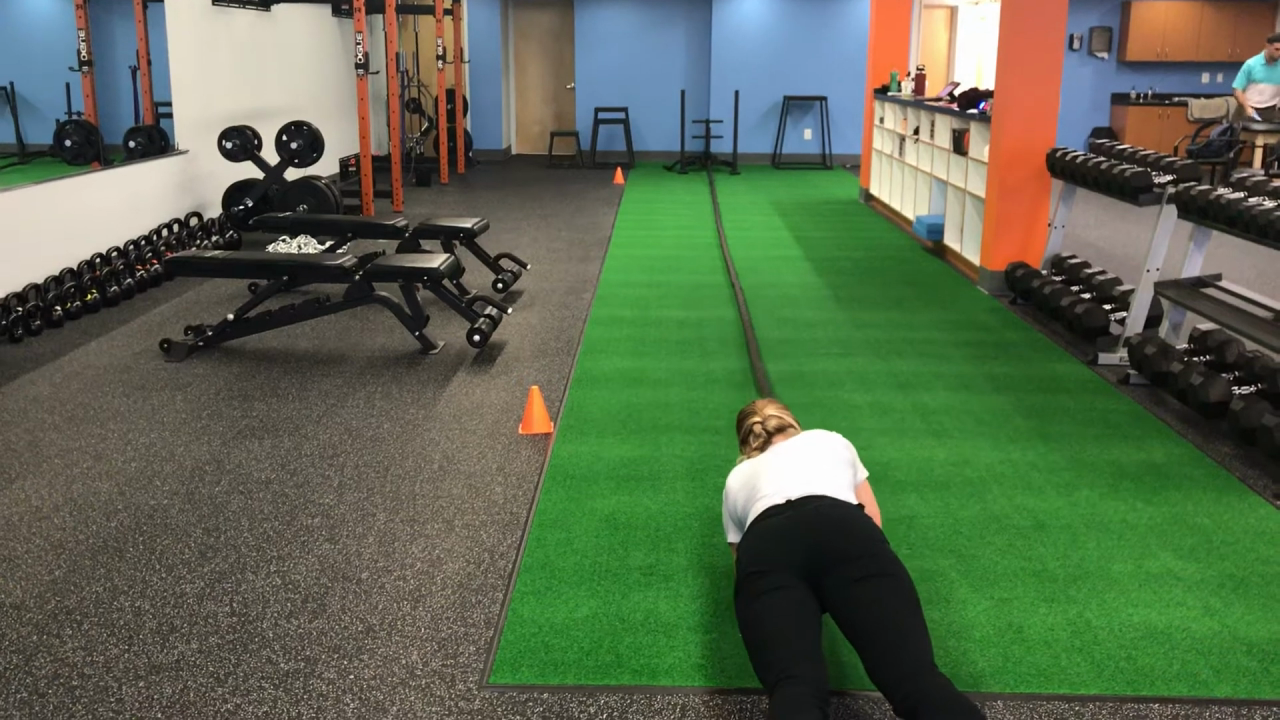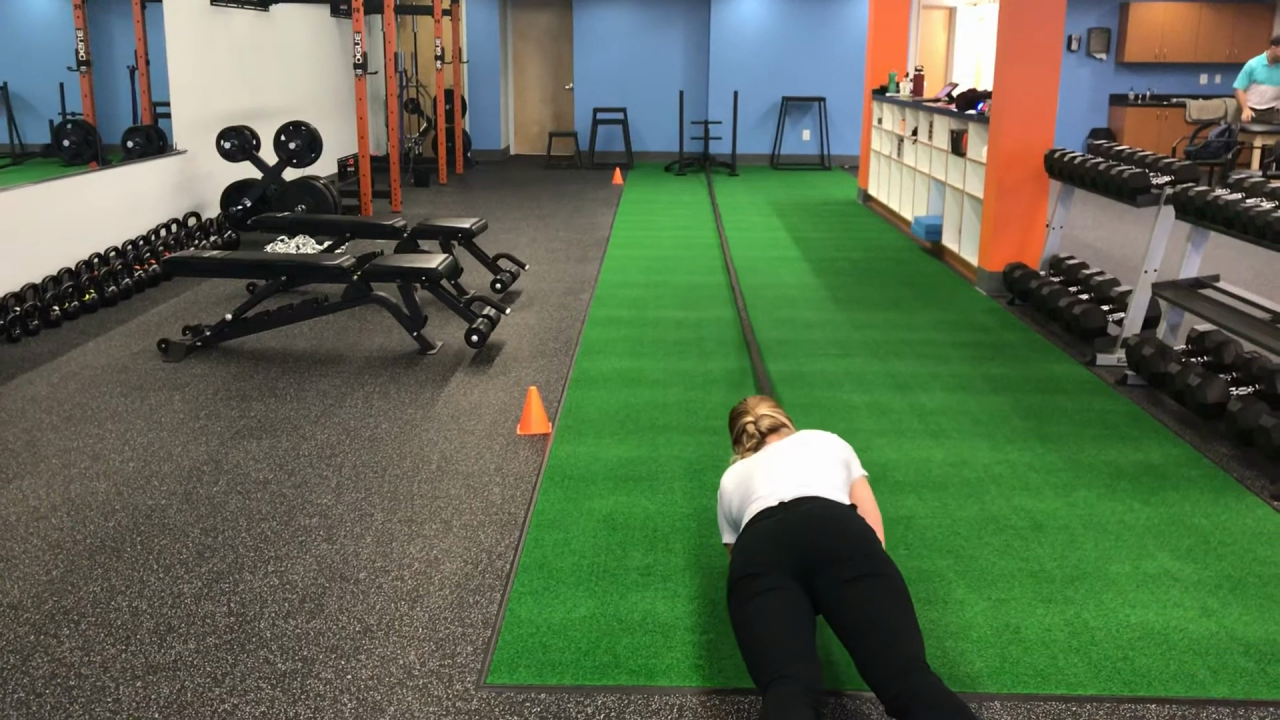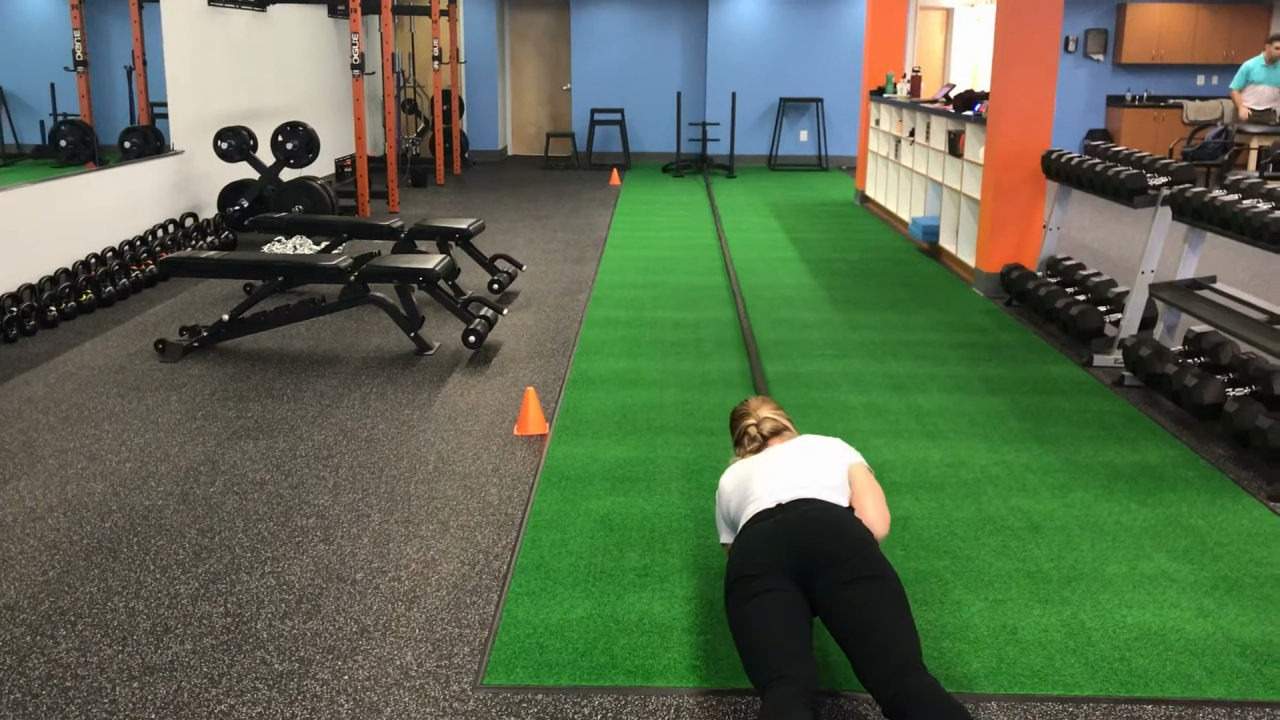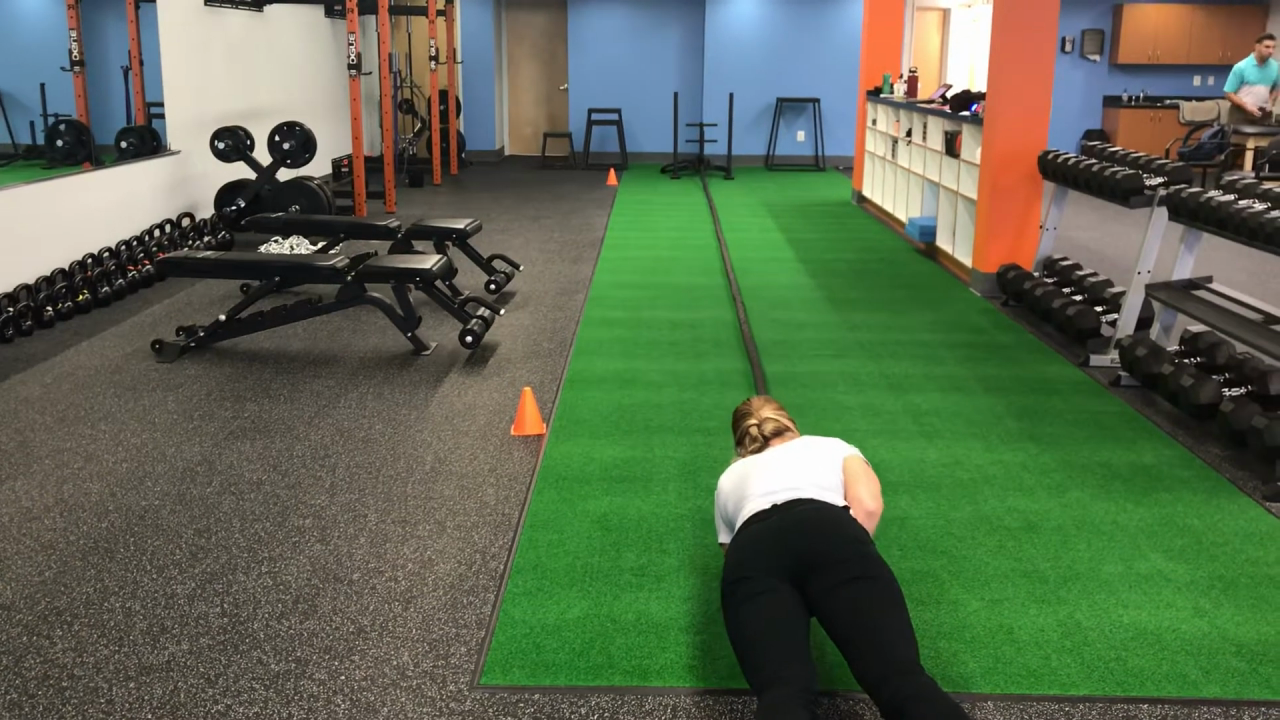
dt=0.2s
person 1, frame 1
left shoulder: (736, 478)
right shoulder: (831, 440)
right elbow: (871, 518)
left hip: (766, 549)
right hip: (844, 534)
left knee: (796, 692)
right knee: (916, 677)
person 1, frame 2
left shoulder: (731, 478)
right shoulder: (827, 441)
right elbow: (874, 534)
left hip: (760, 552)
right hip: (838, 534)
left knee: (789, 692)
right knee: (908, 678)
person 1, frame 3
left shoulder: (730, 478)
right shoulder: (831, 447)
right elbow: (876, 524)
left hip: (757, 552)
right hip: (836, 536)
left knee: (787, 693)
right knee: (905, 679)
person 1, frame 4
left shoulder: (730, 478)
right shoulder: (833, 447)
right elbow: (868, 504)
left hip: (753, 554)
right hip: (831, 536)
left knee: (784, 694)
right knee: (903, 680)
